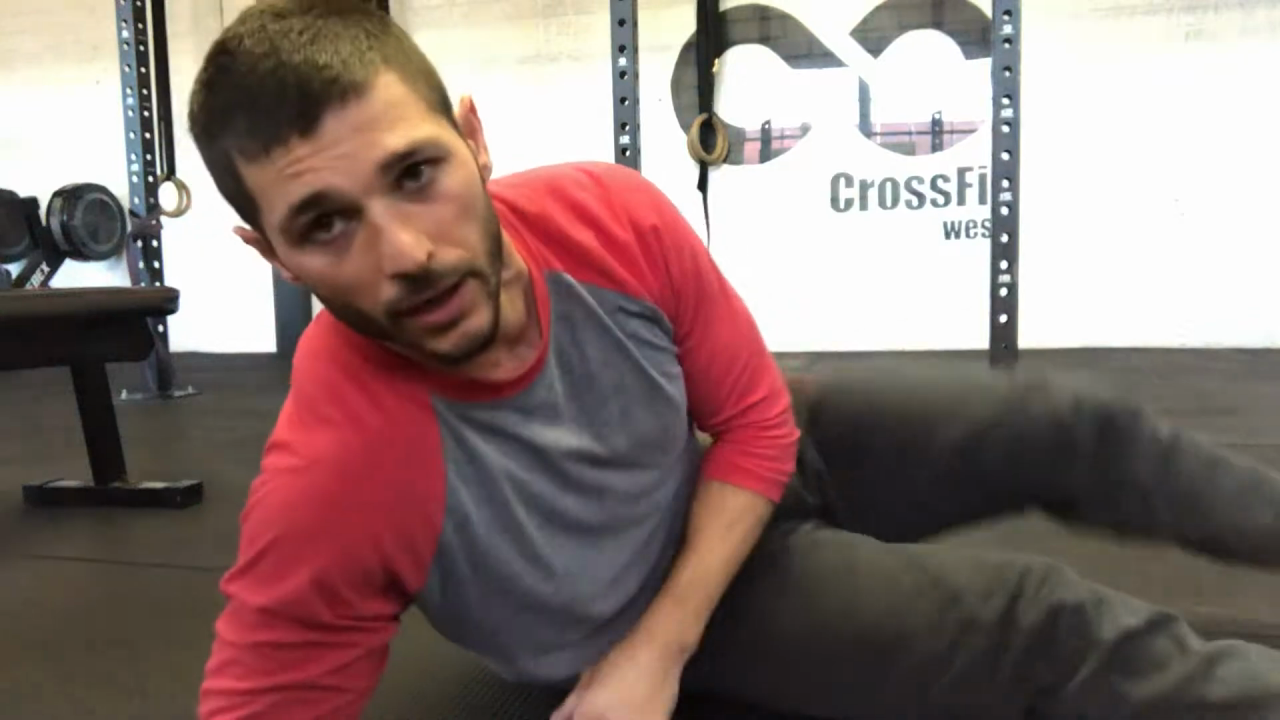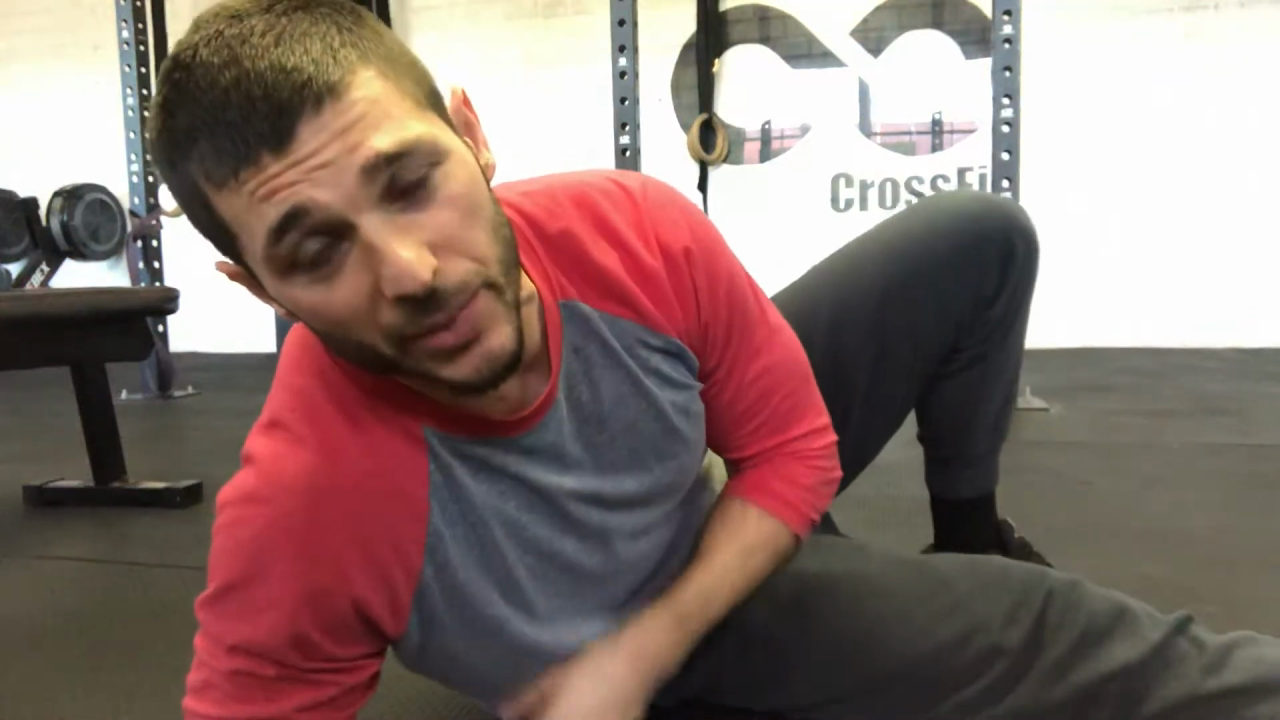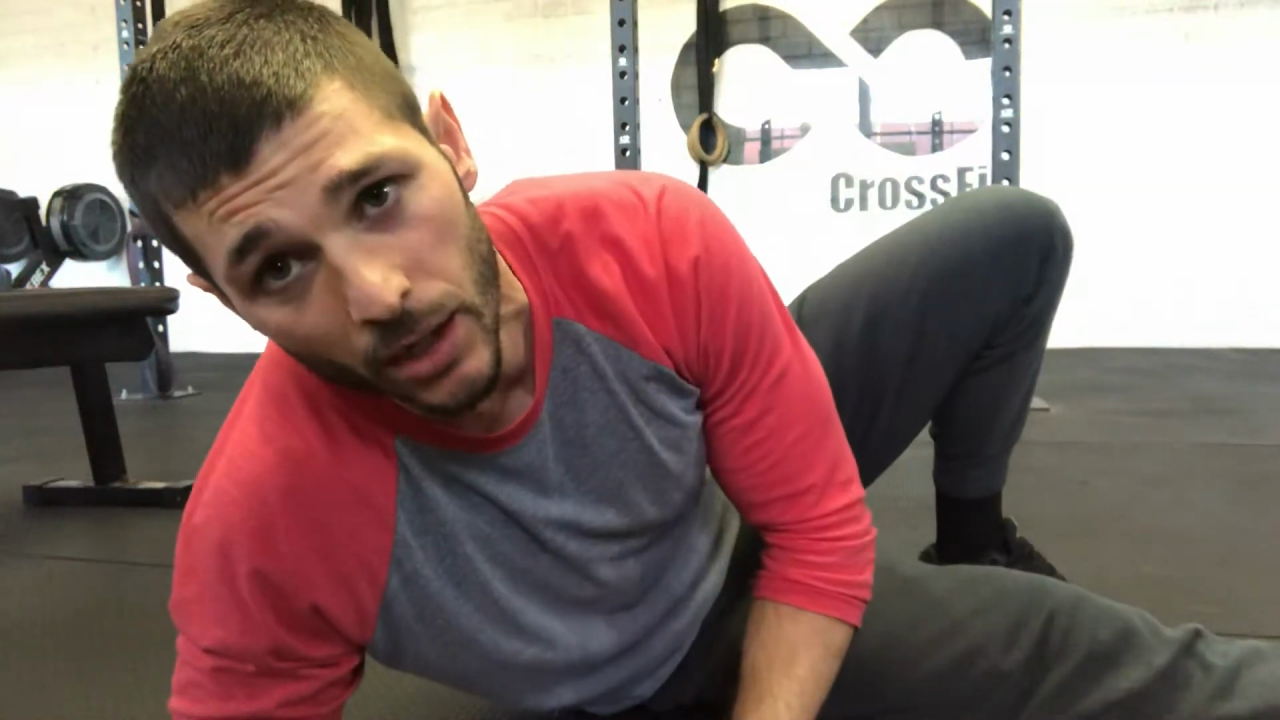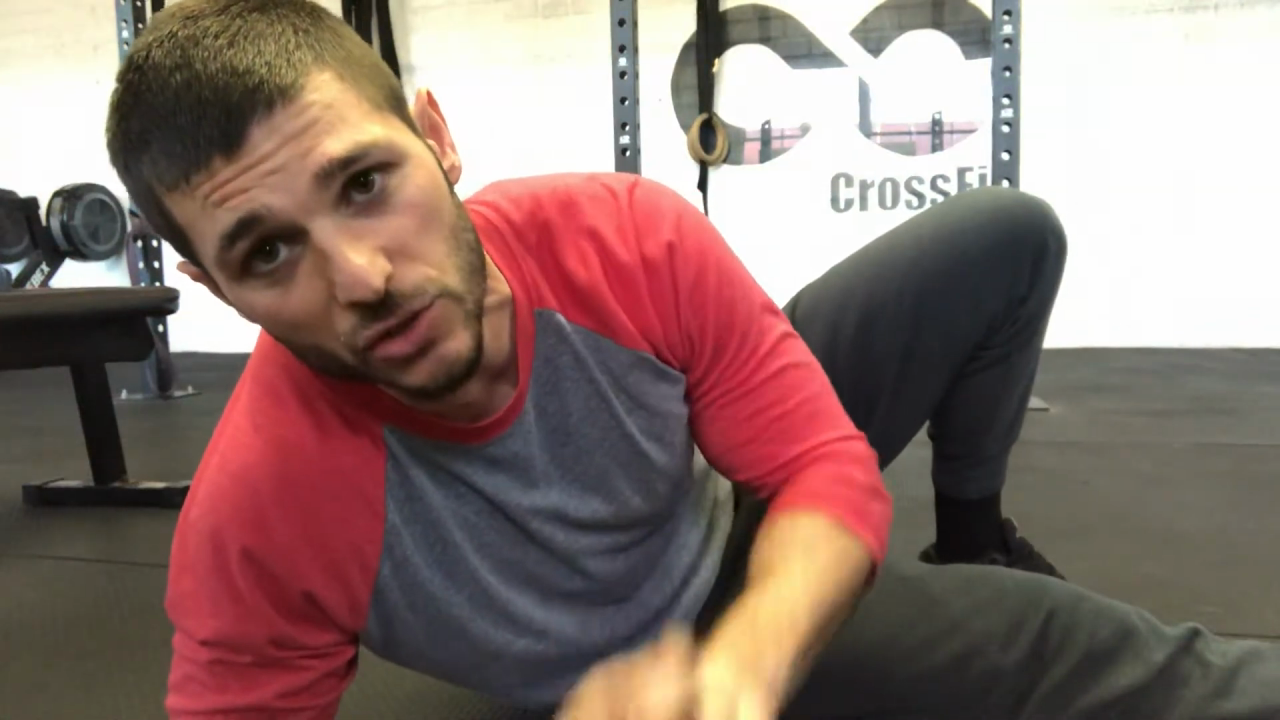
dt=1s
person 1, frame 1
left shoulder: (610, 216)
right shoulder: (325, 487)
left elbow: (758, 425)
left hip: (741, 475)
right hip: (688, 611)
left knee: (1070, 433)
right knee: (1041, 624)
person 1, frame 2
left shoulder: (637, 231)
right shoulder: (295, 511)
left elbow: (793, 453)
left hip: (739, 531)
left knee: (981, 240)
left ankle: (968, 541)
person 1, frame 3
left shoulder: (654, 241)
right shoulder: (260, 526)
left elbow: (819, 530)
left hip: (761, 527)
left knee: (1014, 237)
left ankle: (975, 545)
person 1, frame 4
left shoulder: (628, 239)
right shoulder: (254, 522)
left elbow: (825, 469)
left hip: (746, 524)
right hip: (672, 624)
left knee: (1008, 237)
left ankle: (972, 539)
